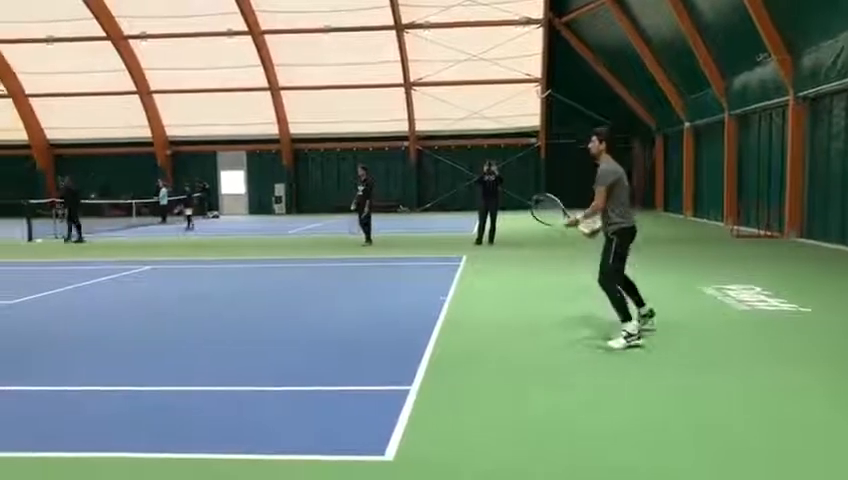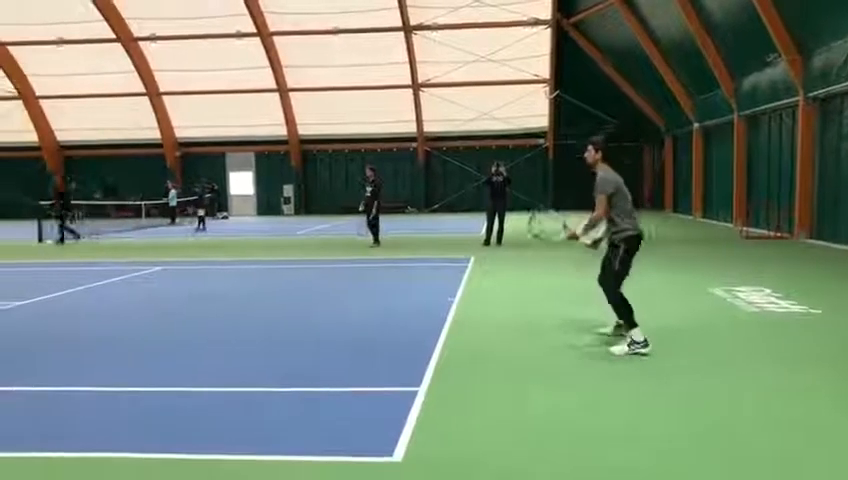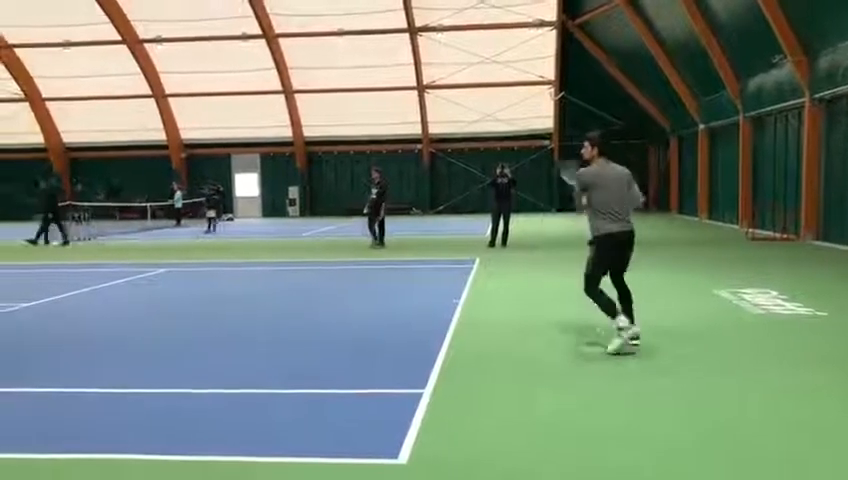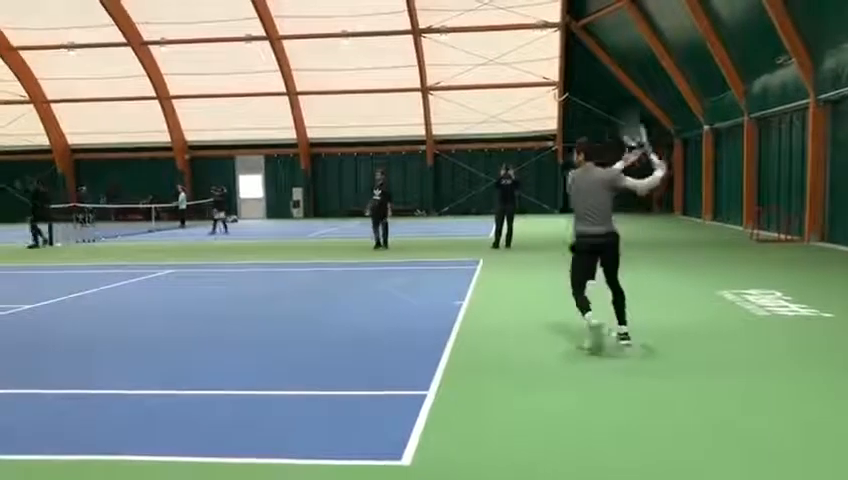
dt=0.3s
person 1, frame 1
left shoulder: (605, 169)
right shoulder: (611, 168)
left elbow: (599, 205)
left wrist: (579, 218)
right wrist: (600, 226)
left hip: (619, 231)
right hip: (619, 229)
left knee: (606, 280)
right knee: (617, 275)
left ankle: (632, 332)
right ankle: (646, 313)
person 1, frame 2
left shoulder: (603, 178)
right shoulder: (609, 176)
left elbow: (600, 214)
left wrist: (580, 232)
left hip: (625, 238)
right hip: (623, 237)
left knee: (610, 286)
right knee: (605, 280)
left ankle: (638, 340)
right ankle: (622, 324)
person 1, frame 3
left shoulder: (583, 174)
right shoulder: (624, 172)
left elbow: (582, 202)
right elbow: (639, 201)
left hip: (604, 237)
right hip: (627, 234)
left knee: (591, 286)
right knee: (618, 280)
left ankle: (623, 325)
right ankle: (632, 330)
person 1, frame 4
left shoulder: (573, 178)
right shoulder: (610, 175)
right elbow: (642, 188)
left wrist: (623, 162)
right wrist: (659, 172)
left hip: (584, 240)
right hip: (608, 238)
left knee: (578, 289)
right knee: (614, 285)
left ankle: (592, 321)
right ankle: (623, 331)
